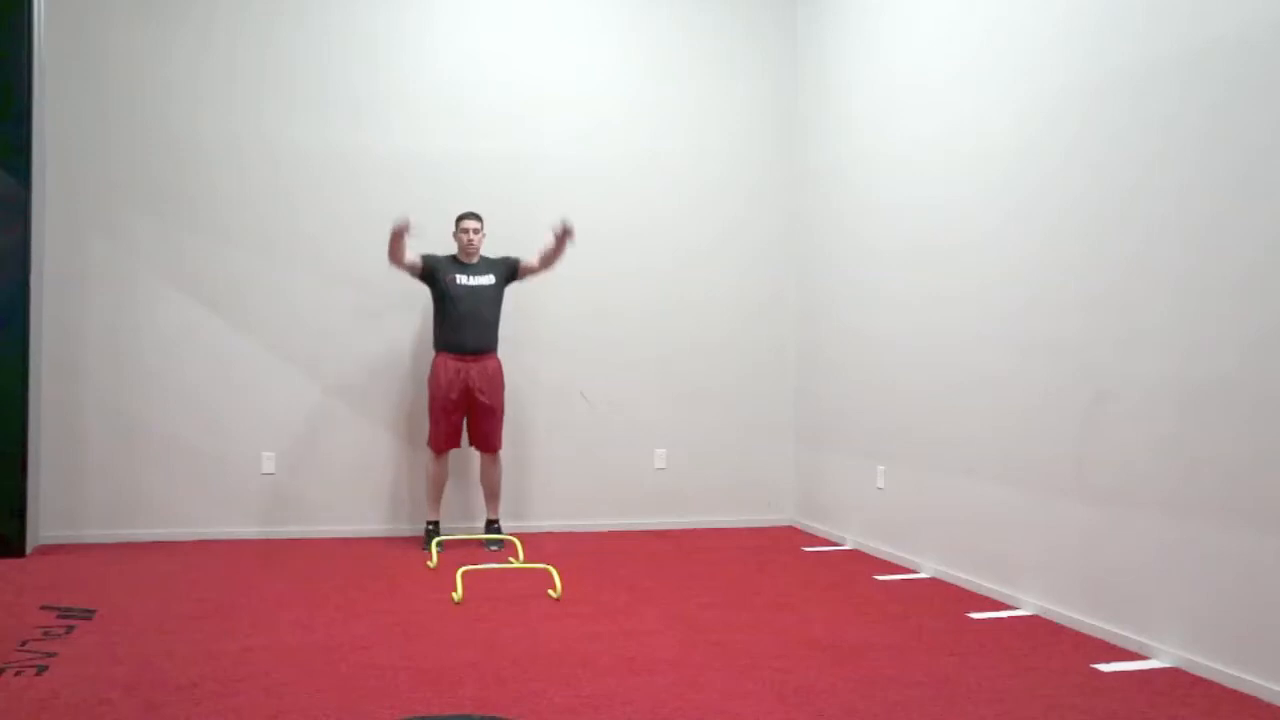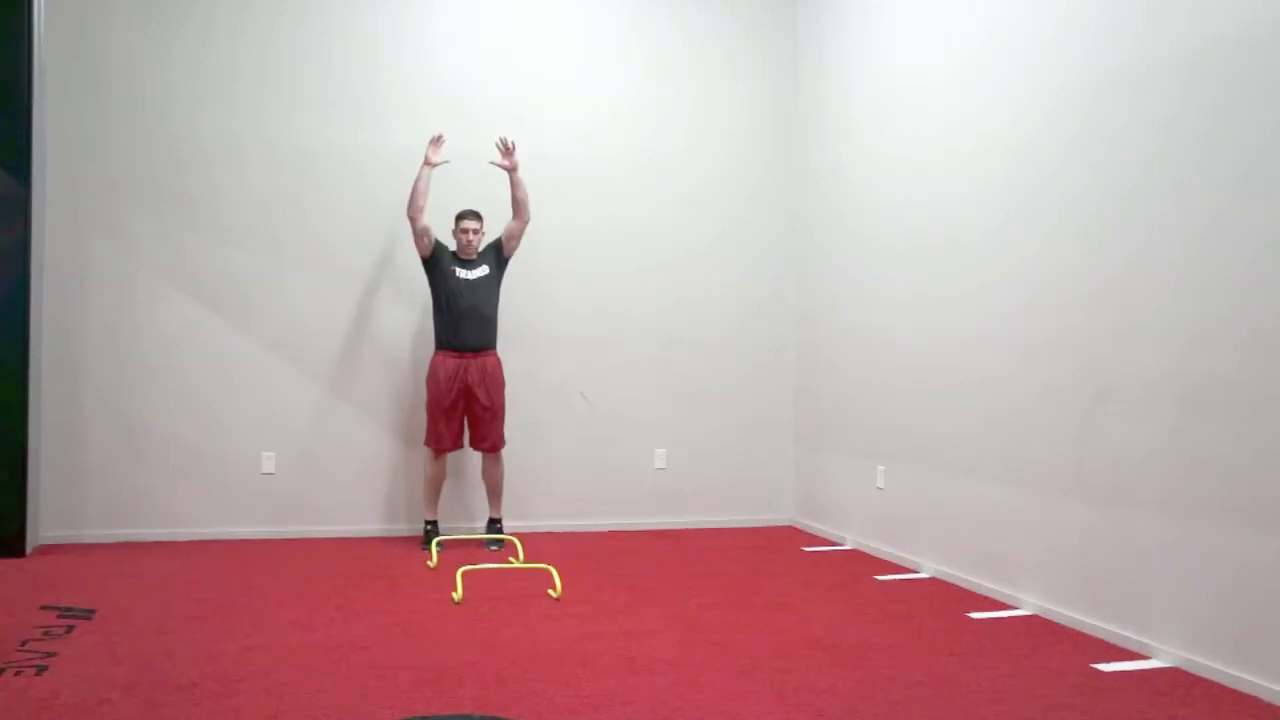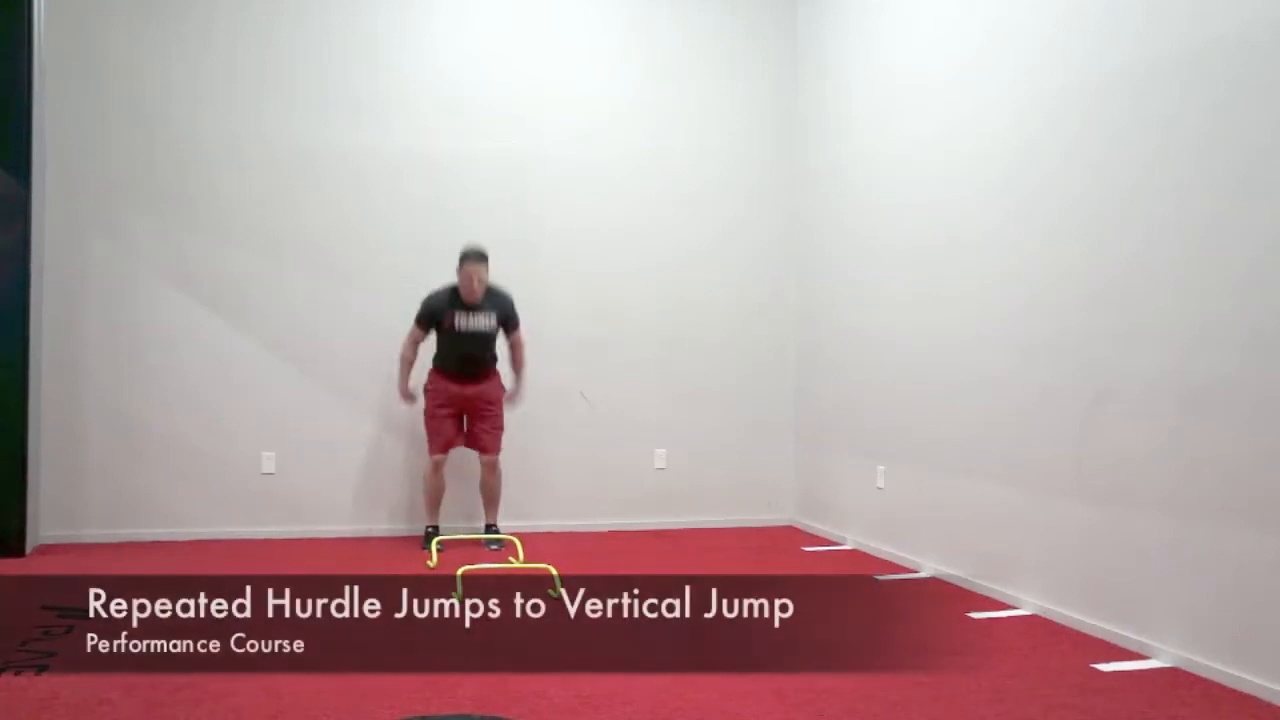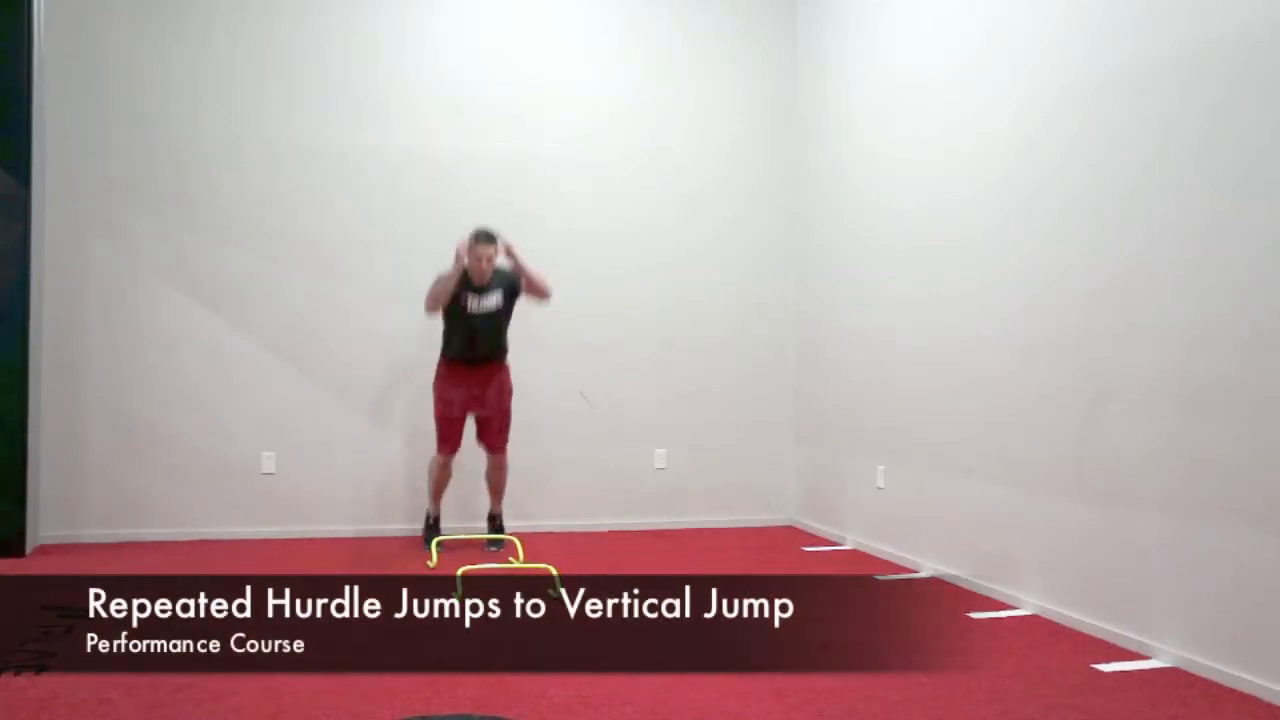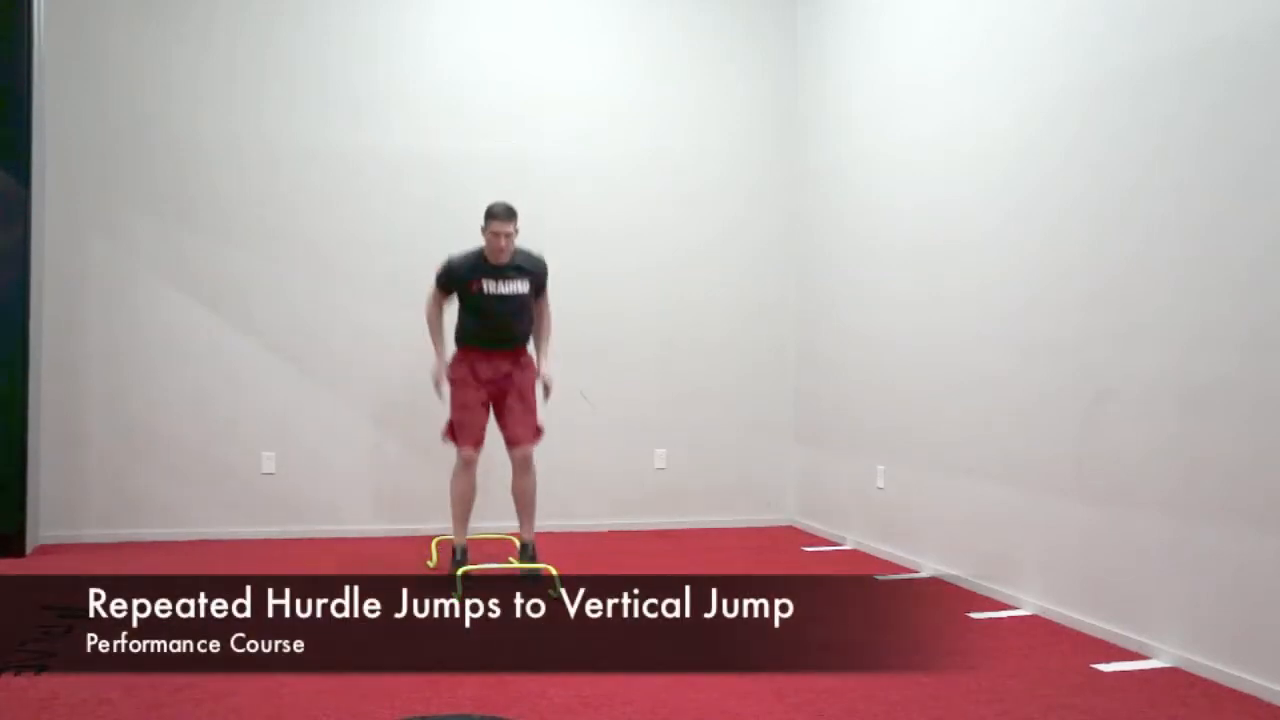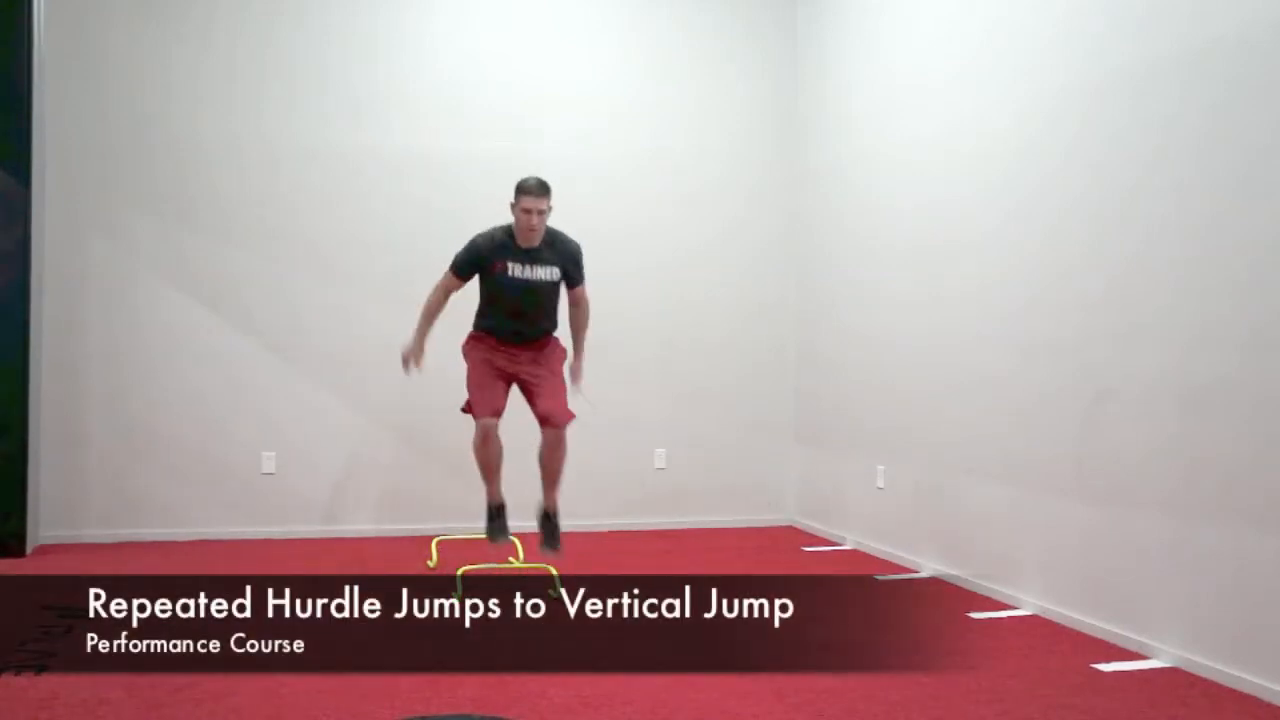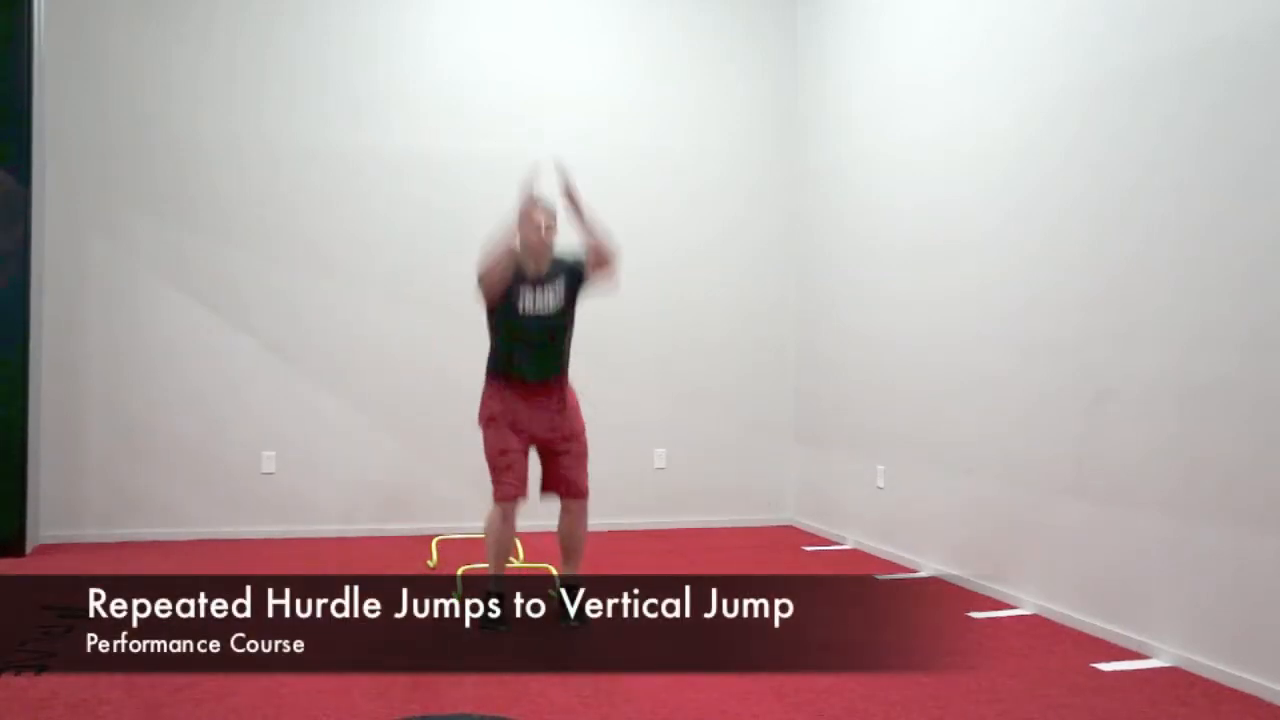
dt=0.4s
person 1, frame 1
left shoulder: (499, 267)
right shoulder: (438, 267)
left elbow: (540, 263)
right elbow: (400, 260)
left wrist: (559, 244)
right wrist: (397, 238)
left hip: (487, 367)
right hip: (447, 366)
left knee: (490, 450)
right knee: (440, 449)
left ankle: (493, 522)
right ankle: (432, 524)
person 1, frame 2
left shoulder: (495, 258)
right shoulder: (438, 260)
left elbow: (521, 218)
right elbow: (416, 217)
left wrist: (513, 172)
right wrist: (427, 167)
left hip: (486, 365)
right hip: (446, 365)
left knee: (492, 449)
right knee: (438, 449)
left ankle: (495, 522)
right ankle: (430, 524)
person 1, frame 3
left shoulder: (501, 302)
right shoulder: (438, 302)
left elbow: (516, 342)
right elbow: (412, 341)
left wrist: (518, 383)
right wrist: (403, 382)
left hip: (485, 385)
right hip: (444, 384)
left knee: (490, 457)
right knee: (437, 457)
left ankle: (491, 526)
right ankle: (431, 528)
person 1, frame 4
left shoulder: (509, 279)
right shoulder: (450, 281)
left elbow: (544, 293)
right elbow: (431, 305)
left wrist: (517, 261)
right wrist: (457, 267)
left hip: (495, 377)
right hip: (454, 376)
left knee: (497, 455)
right knee: (445, 454)
left ankle: (495, 518)
right ankle: (433, 516)
person 1, frame 5
left shoulder: (534, 266)
right shoulder: (461, 267)
left elbow: (541, 309)
right elbow: (436, 303)
left wrist: (543, 361)
right wrist: (439, 357)
left hip: (516, 366)
right hip: (470, 367)
left knee: (523, 456)
right knee: (466, 457)
left ankle: (527, 545)
right ankle: (460, 550)
person 1, frame 6
left shoulder: (566, 249)
right shoulder: (485, 245)
left elbow: (578, 300)
right elbow: (445, 287)
left wrist: (579, 353)
right wrist: (419, 339)
left hip: (540, 351)
right hip: (489, 348)
left knee: (555, 427)
right knee: (486, 425)
left ankle: (549, 510)
right ankle: (494, 504)
person 1, frame 7
left shoulder: (569, 271)
right shoulder: (501, 277)
left elbow: (606, 260)
right elbow: (488, 276)
left wrist: (578, 212)
right wrist: (518, 220)
left hip: (556, 400)
right hip: (507, 401)
left knee: (575, 500)
right knee: (508, 500)
left ankle: (571, 588)
right ankle: (495, 593)
